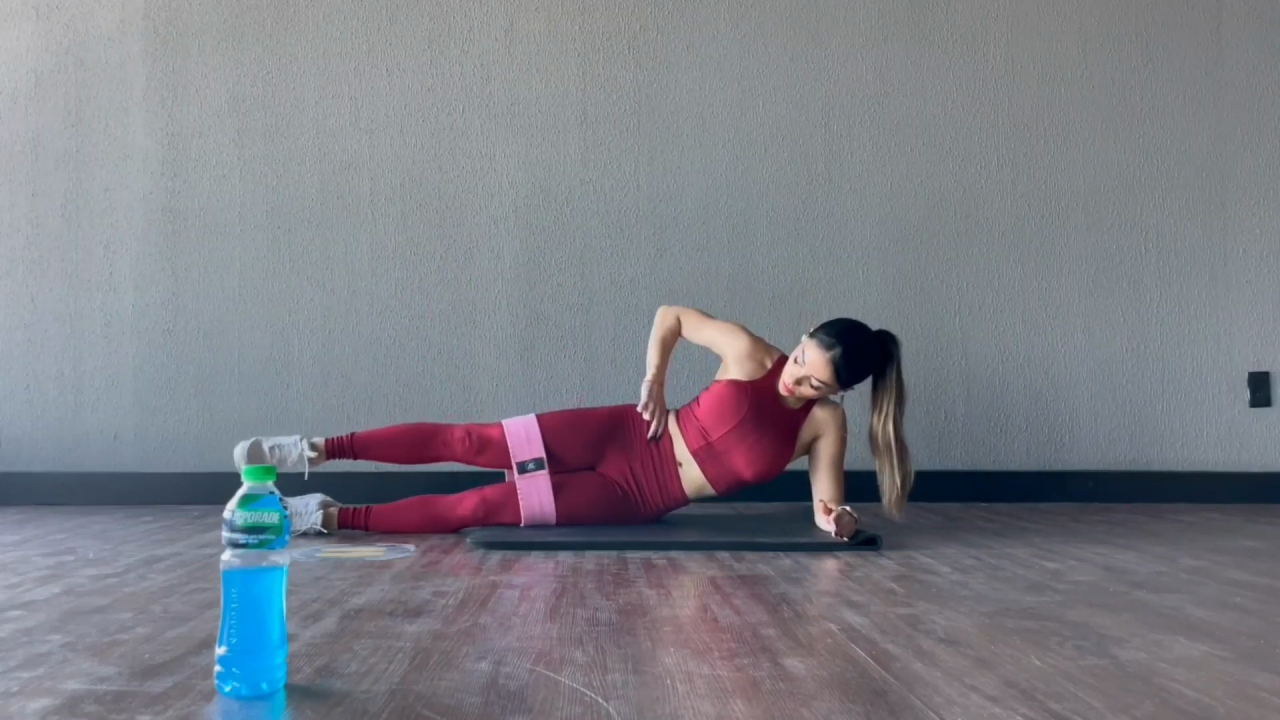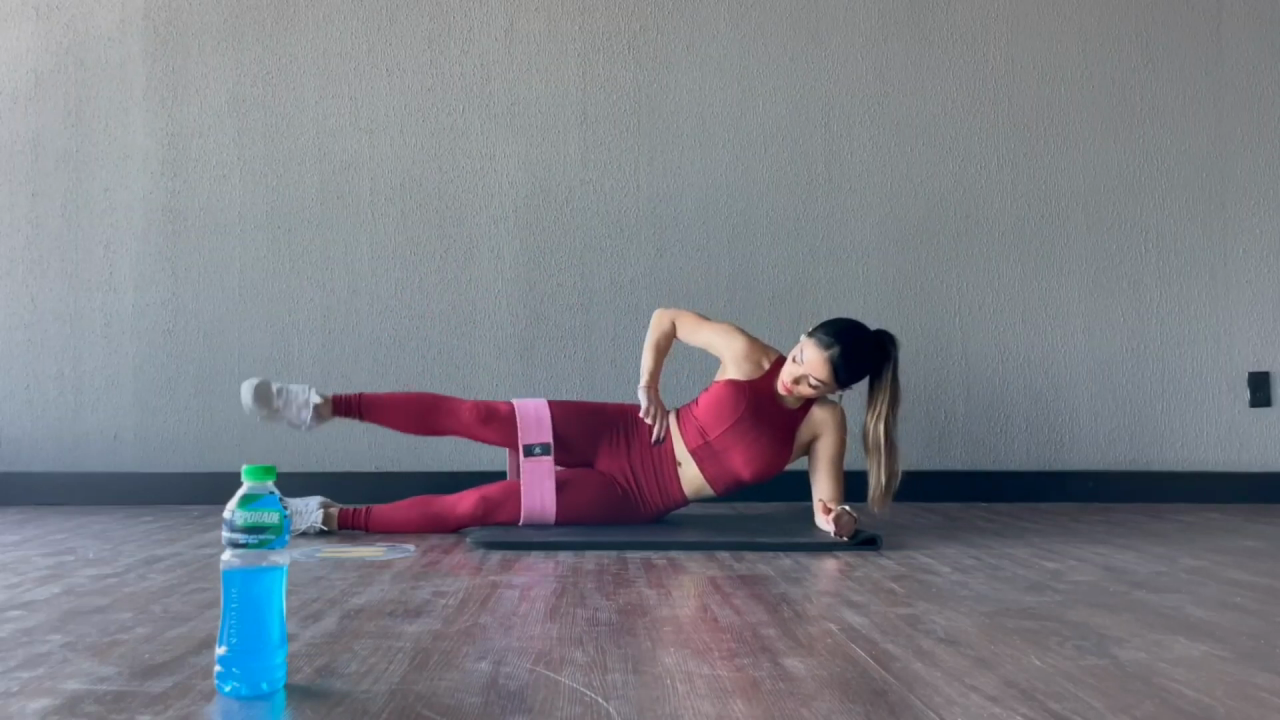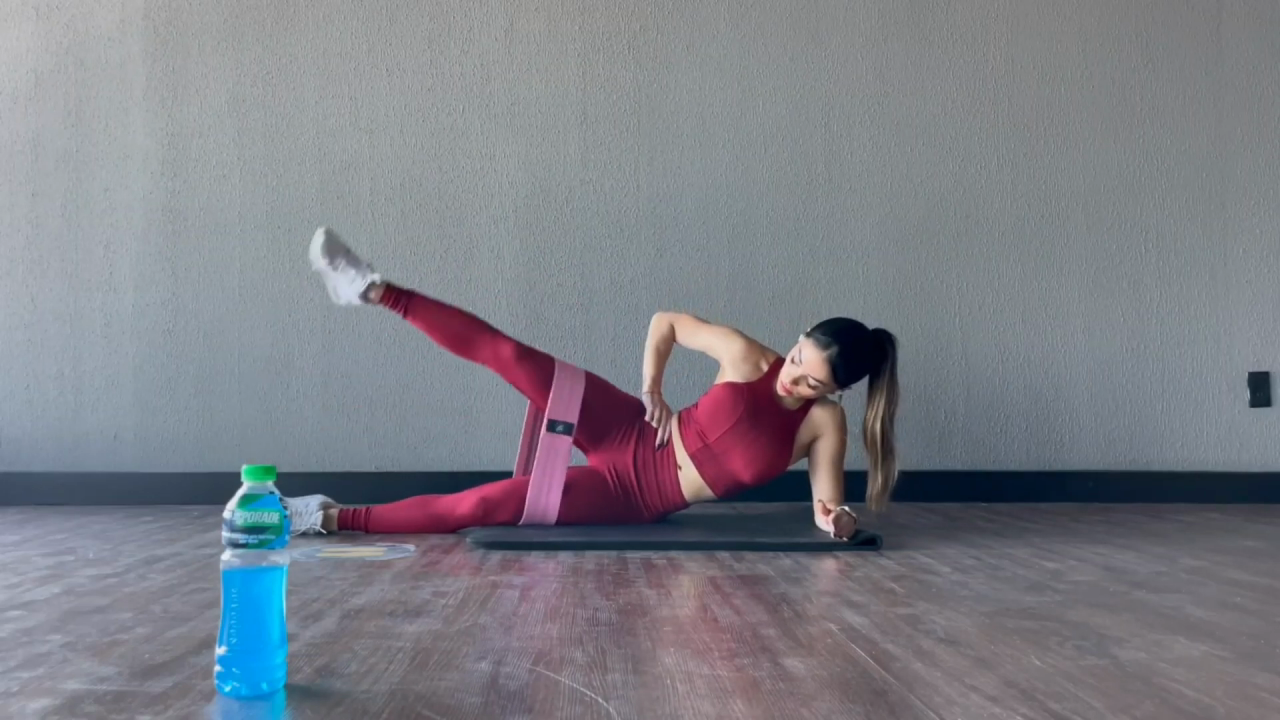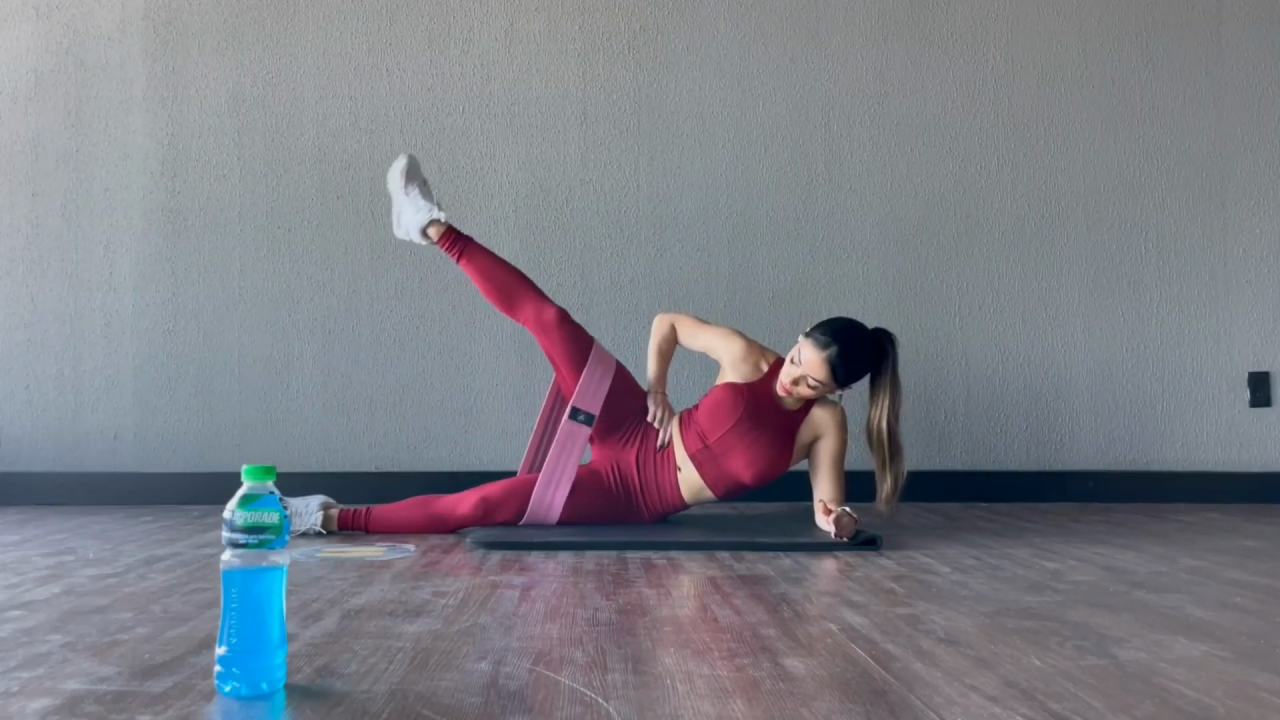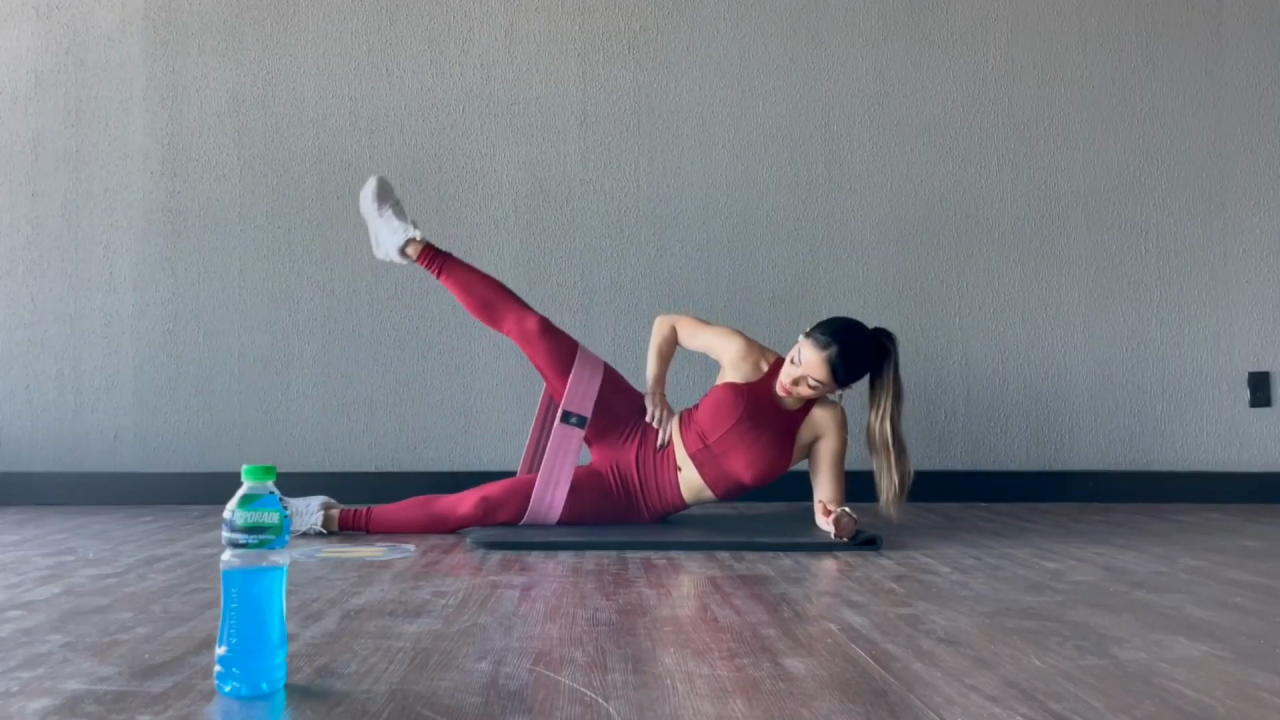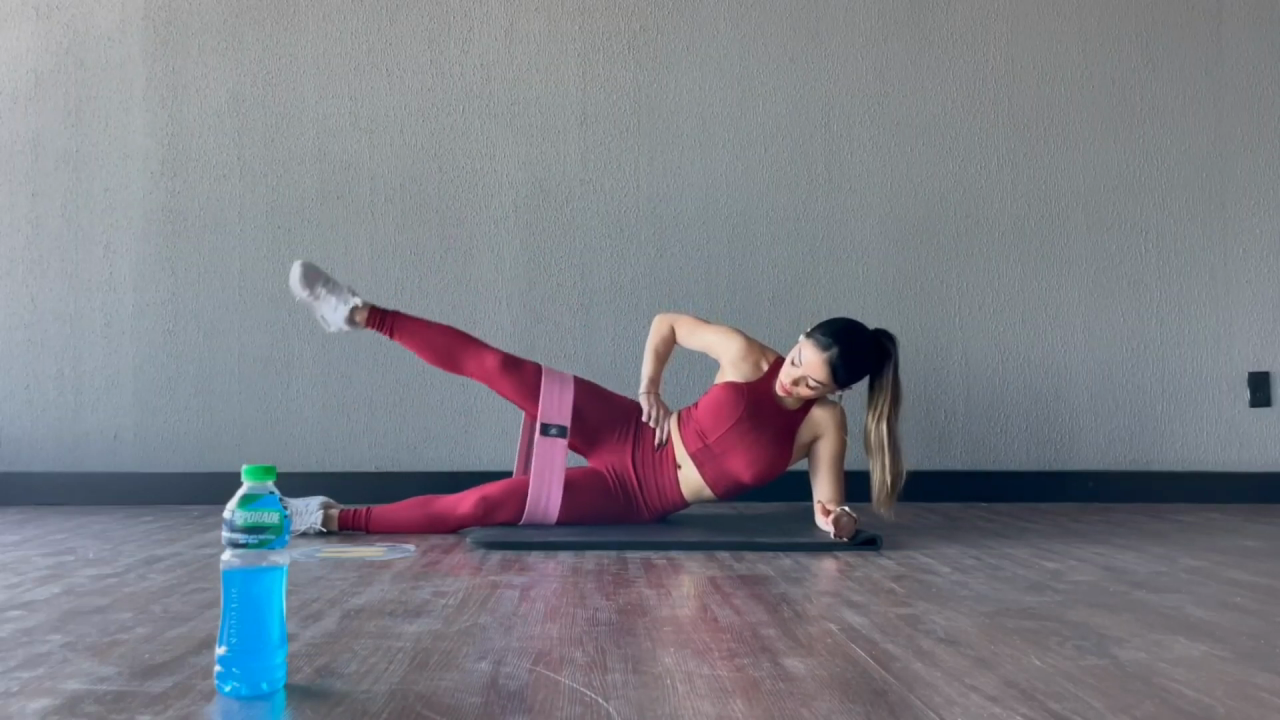
dt=0.2s
person 1, frame 1
left shoulder: (824, 422)
right shoulder: (750, 353)
left elbow: (826, 507)
right elbow: (671, 315)
left wrist: (837, 518)
right wrist: (653, 382)
left hip: (635, 498)
right hip: (621, 439)
left knee: (486, 506)
right knee: (470, 441)
left ankle: (332, 515)
right ankle: (318, 448)
person 1, frame 2
left shoulder: (824, 422)
right shoulder: (748, 354)
left elbow: (827, 510)
right elbow: (667, 318)
left wrist: (836, 519)
right wrist: (647, 385)
left hip: (634, 497)
right hip: (621, 439)
left knee: (484, 505)
right knee: (476, 417)
left ankle: (331, 516)
right ankle: (324, 407)
person 1, frame 3
left shoulder: (824, 423)
right shoulder: (746, 357)
left elbow: (828, 504)
right elbow: (666, 321)
left wrist: (835, 519)
right wrist: (652, 388)
left hip: (633, 501)
right hip: (628, 440)
left knee: (482, 505)
right knee: (511, 357)
left ankle: (335, 517)
right ankle: (374, 289)
person 1, frame 4
left shoulder: (824, 422)
right shoulder: (747, 359)
left elbow: (828, 509)
right elbow: (667, 323)
left wrist: (834, 519)
right wrist: (656, 391)
left hip: (635, 499)
right hip: (635, 440)
left knee: (483, 506)
right knee: (551, 323)
left ankle: (335, 519)
right ankle: (434, 228)
person 1, frame 5
left shoulder: (825, 422)
right shoulder: (747, 357)
left elbow: (829, 509)
right elbow: (668, 325)
left wrist: (835, 520)
right wrist: (655, 391)
left hip: (634, 499)
right hip: (632, 440)
left knee: (484, 505)
right knee: (533, 331)
left ankle: (337, 518)
right ankle: (413, 247)
person 1, frame 6
left shoulder: (824, 421)
right shoulder: (747, 356)
left elbow: (828, 511)
right elbow: (666, 324)
left wrist: (835, 518)
right wrist: (649, 390)
left hip: (635, 498)
right hip: (628, 438)
left knee: (483, 504)
right knee: (497, 368)
left ankle: (335, 516)
right ankle: (363, 314)
